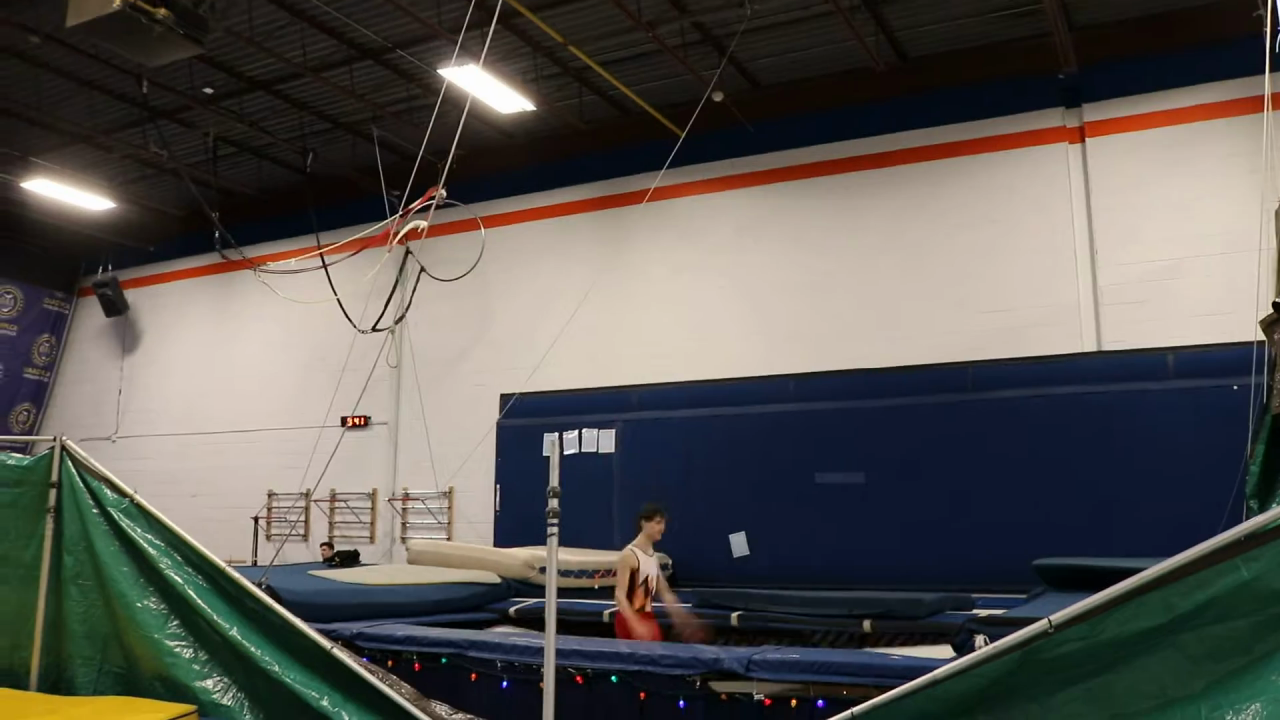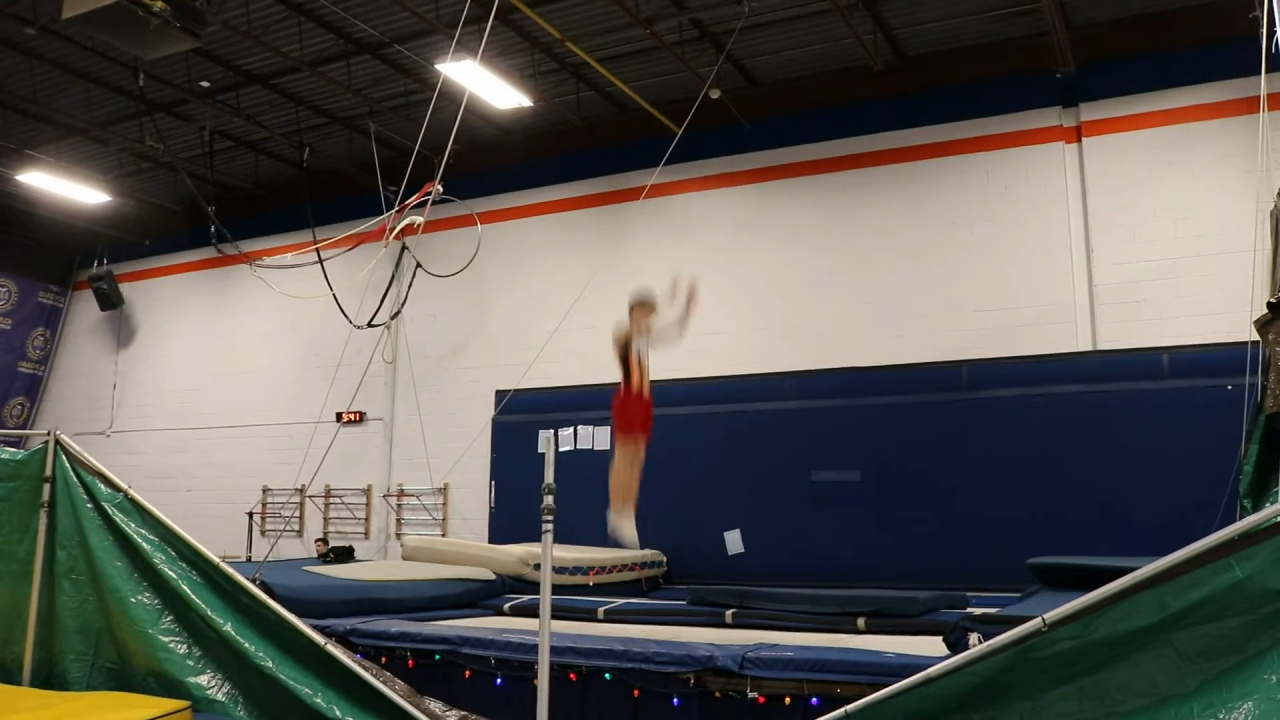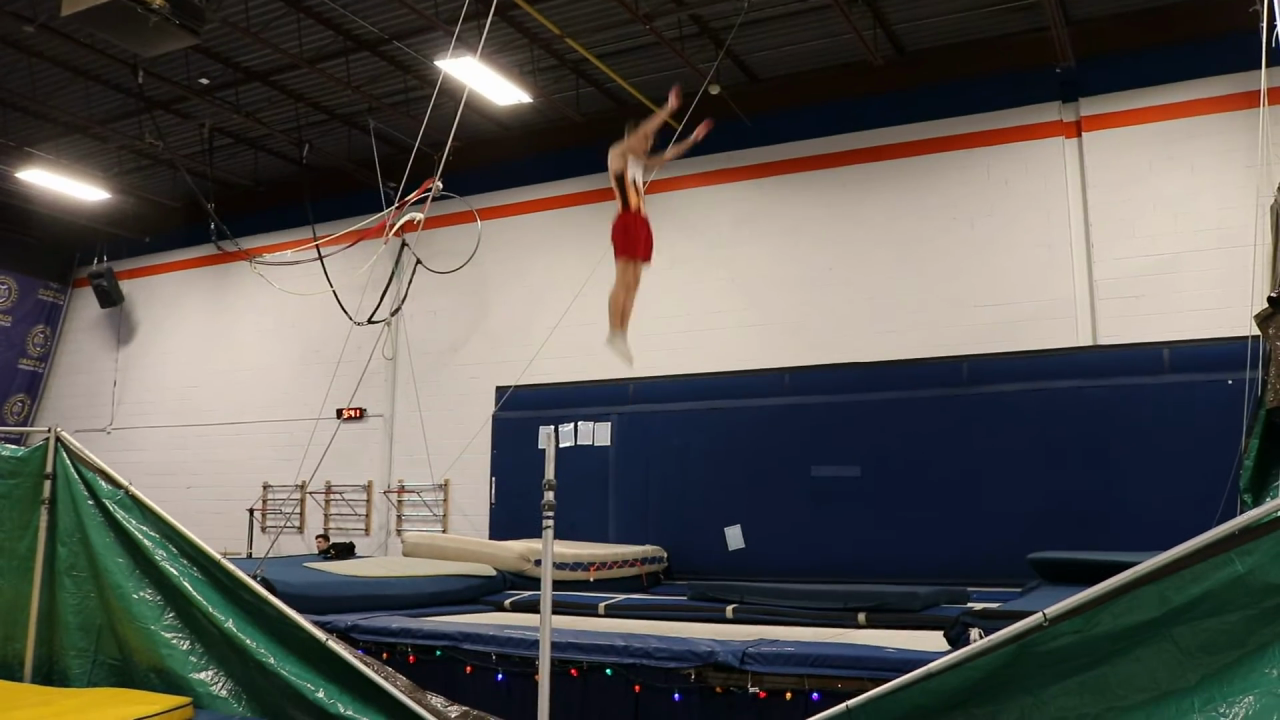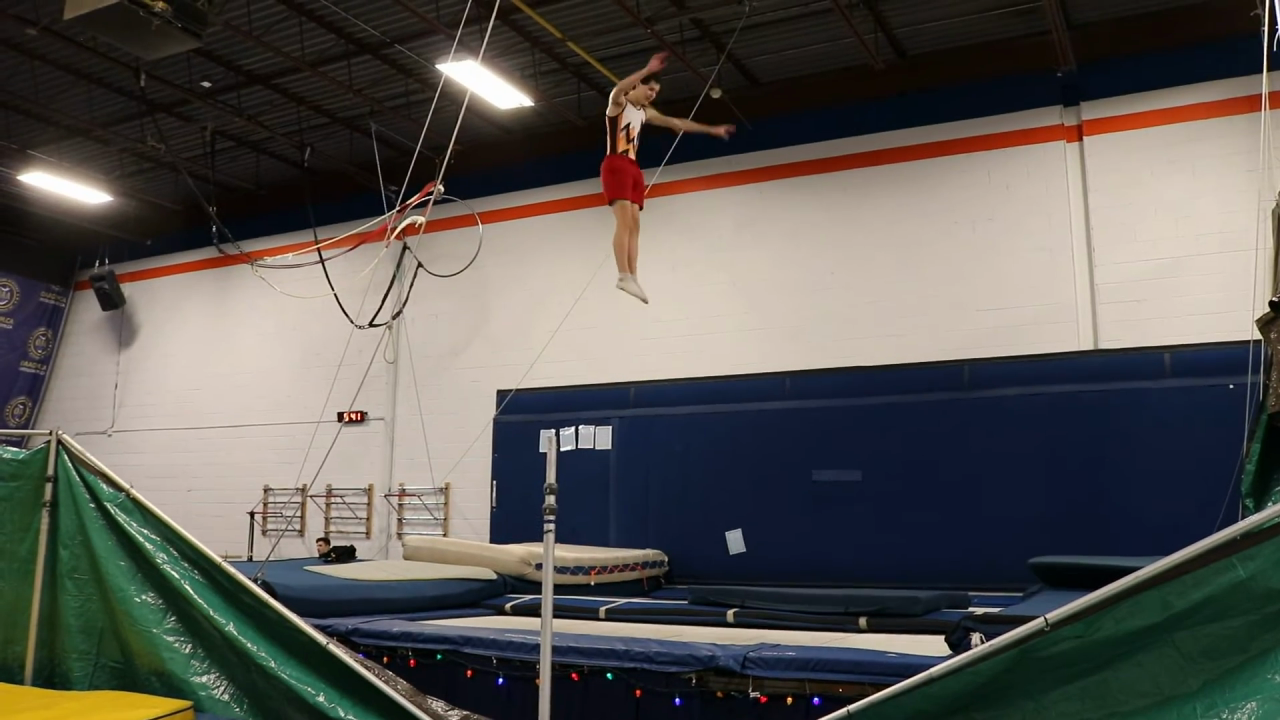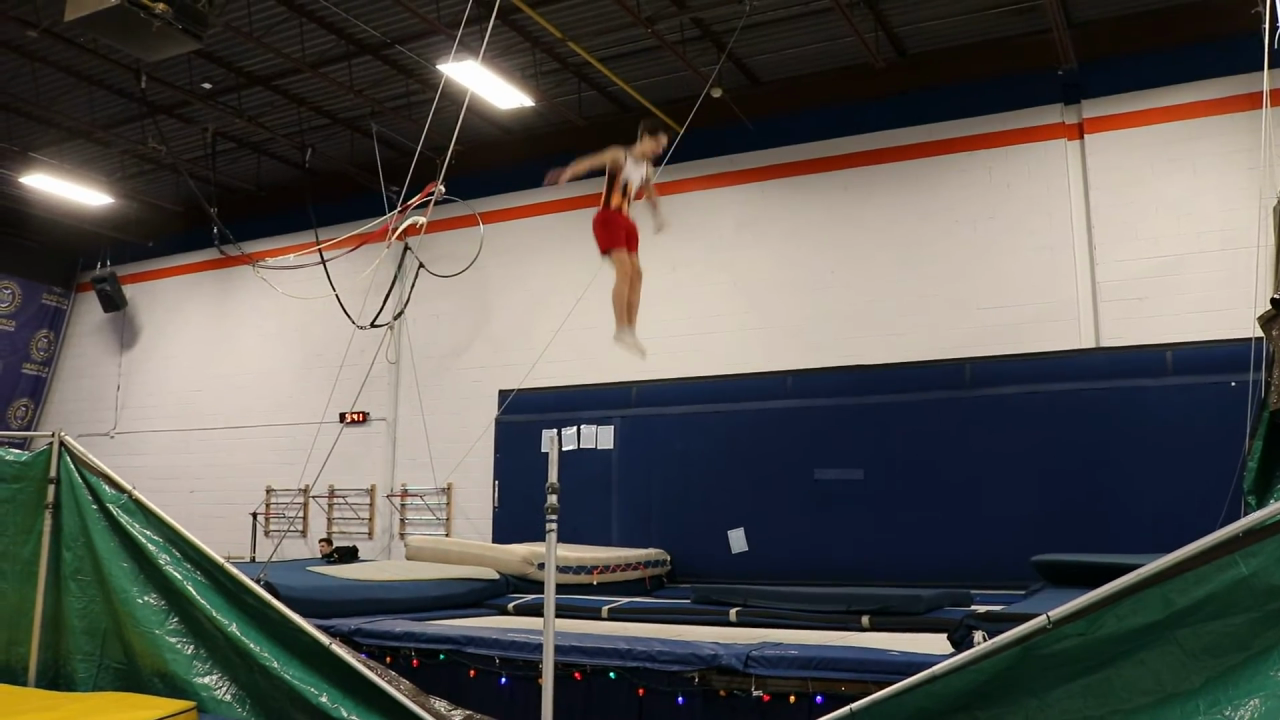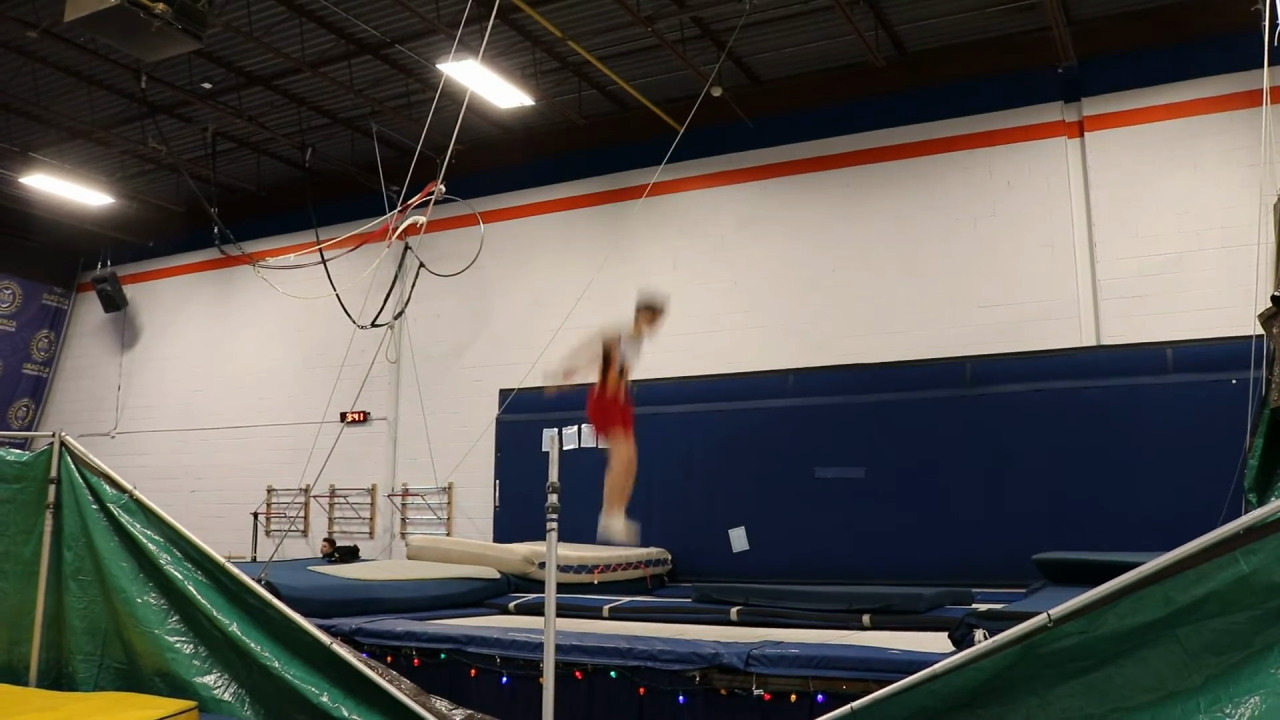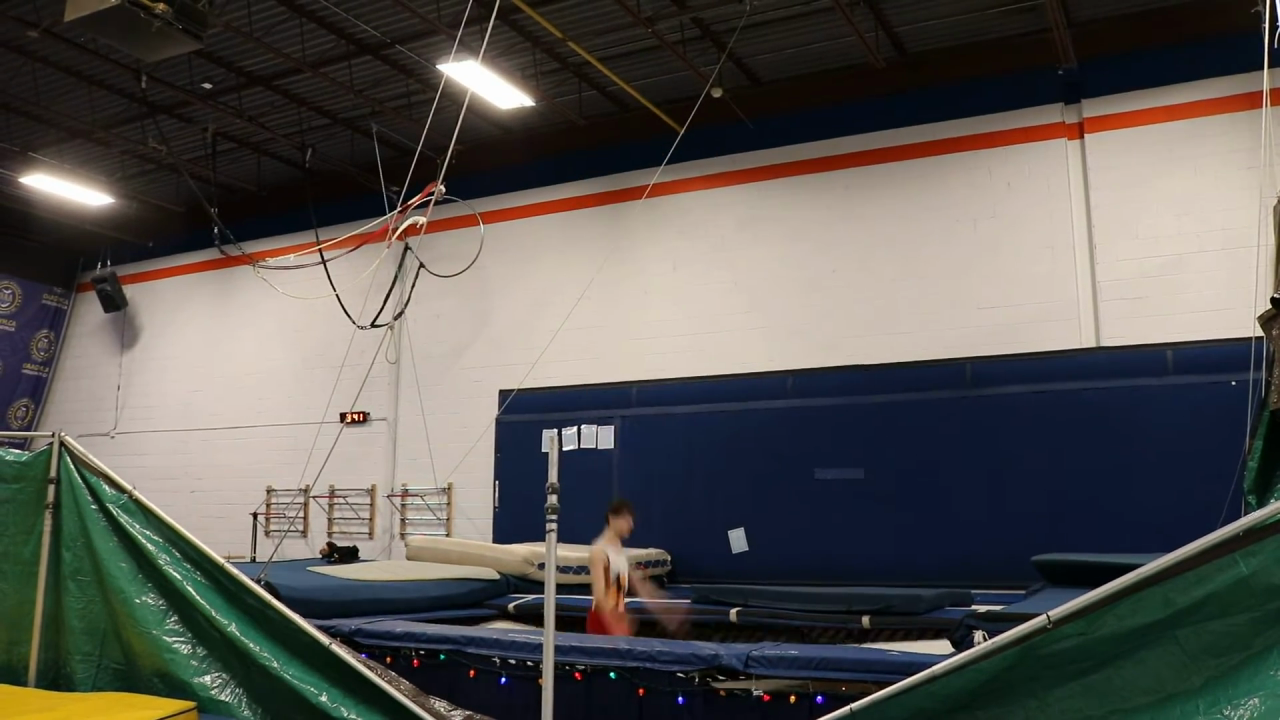
dt=0.3s
person 1, frame 1
left shoulder: (653, 556)
right shoulder: (629, 556)
left elbow: (664, 590)
right elbow: (620, 595)
left wrist: (682, 617)
right wrist: (636, 624)
left hip: (646, 616)
right hip: (631, 619)
person 1, frame 2
left shoulder: (644, 337)
right shoulder: (623, 333)
left elbow: (675, 333)
left wrist: (687, 308)
right wrist: (667, 304)
left hip: (643, 400)
right hip: (628, 400)
left knee: (636, 461)
right knee: (623, 458)
left ankle: (628, 516)
right ankle: (618, 515)
person 1, frame 3
left shoulder: (638, 163)
right shoulder: (617, 155)
left elbow: (666, 156)
right elbow: (642, 131)
left wrist: (693, 138)
right wrist: (669, 108)
left hip: (640, 224)
right hip: (627, 223)
left knee: (632, 283)
right knee: (624, 280)
left ankle: (622, 336)
right ankle: (615, 334)
person 1, frame 4
left shoulder: (645, 111)
right shoulder: (618, 101)
left elbow: (678, 124)
right elbow: (618, 89)
left wrist: (712, 129)
right wrist: (647, 70)
left hip: (632, 166)
right hip: (616, 164)
left knee: (633, 222)
right knee: (624, 221)
left ankle: (632, 276)
right ankle: (625, 276)
person 1, frame 5
left shoulder: (647, 169)
right shoulder: (619, 156)
left elbow: (651, 194)
right elbow: (590, 162)
left wrist: (657, 217)
right wrist: (565, 173)
left hip: (625, 221)
right hip: (609, 220)
left knee: (636, 273)
right knee: (625, 272)
left ankle: (631, 331)
right ankle: (622, 331)
person 1, frame 6
left shoulder: (638, 339)
right shoulder: (614, 336)
right elbow: (581, 355)
right wrist: (561, 373)
left hip: (619, 402)
right hip: (603, 401)
left knee: (630, 461)
right knee: (623, 455)
left ankle: (618, 519)
right ankle: (611, 516)
person 1, frame 7
left shoulder: (620, 551)
right shoulder: (599, 551)
left elbow: (638, 583)
right elbow: (598, 589)
left wrist: (665, 609)
right wrist: (611, 620)
left hip: (618, 616)
right hip: (603, 619)
